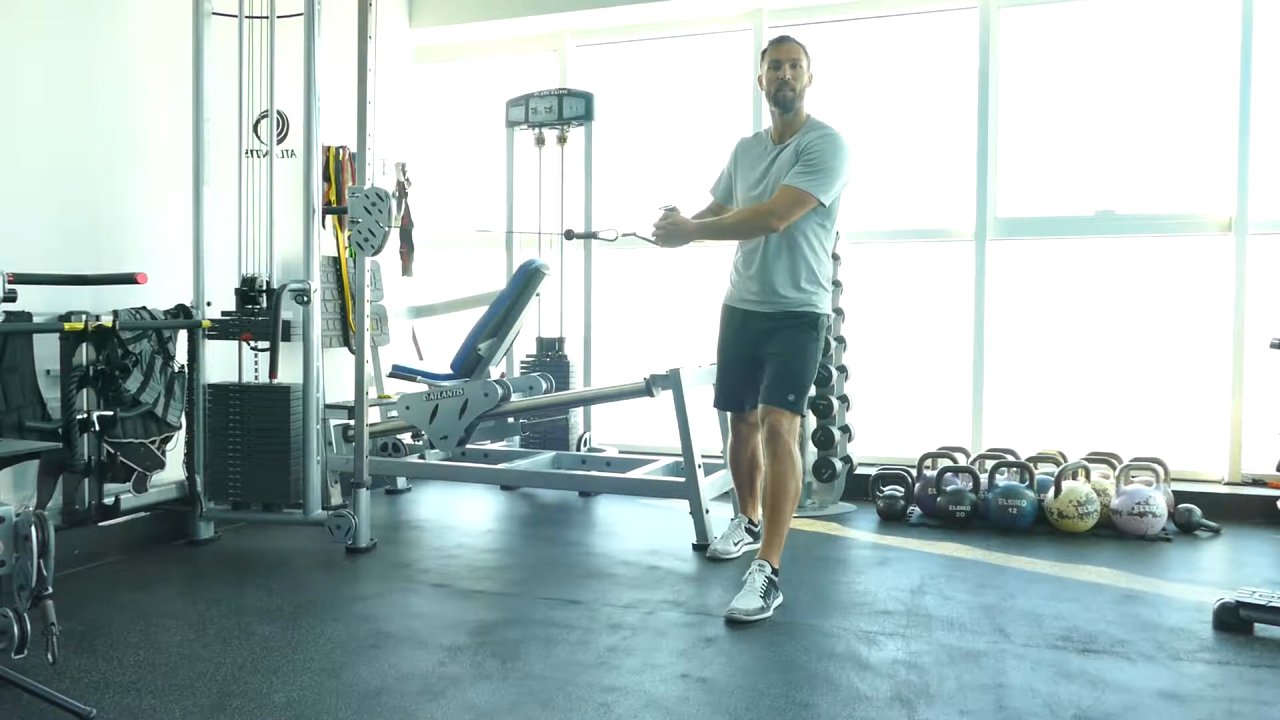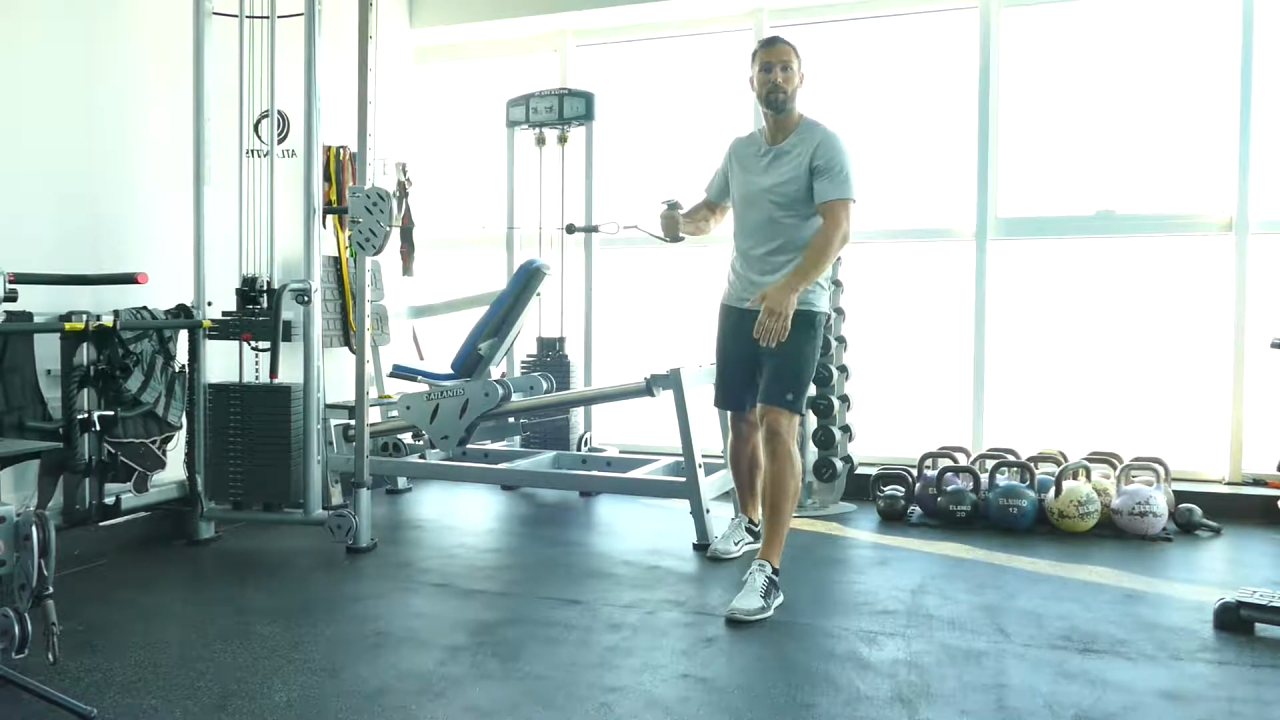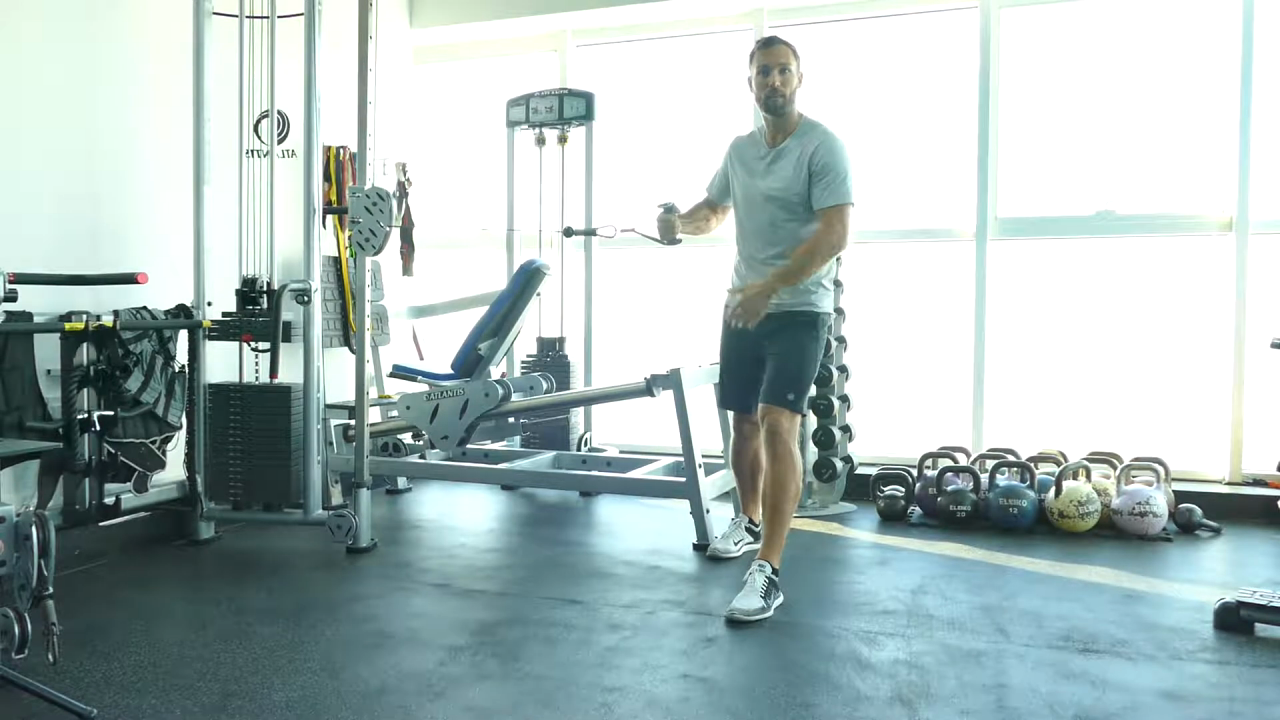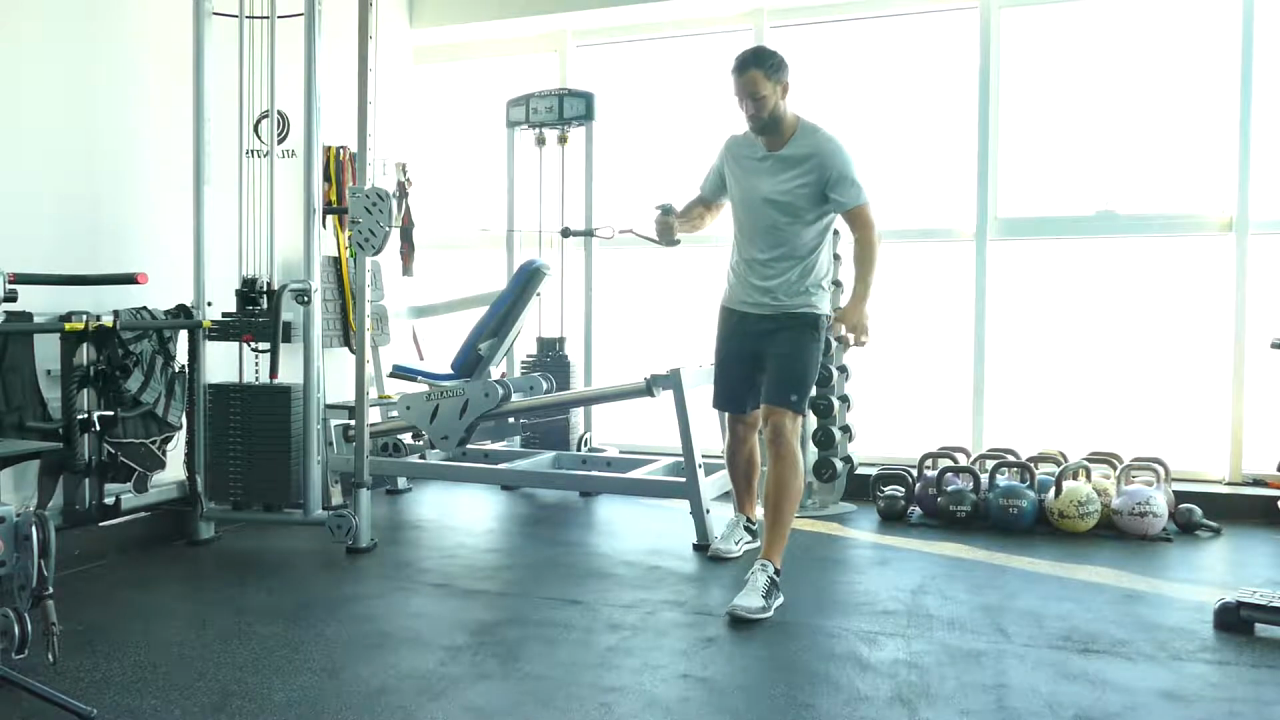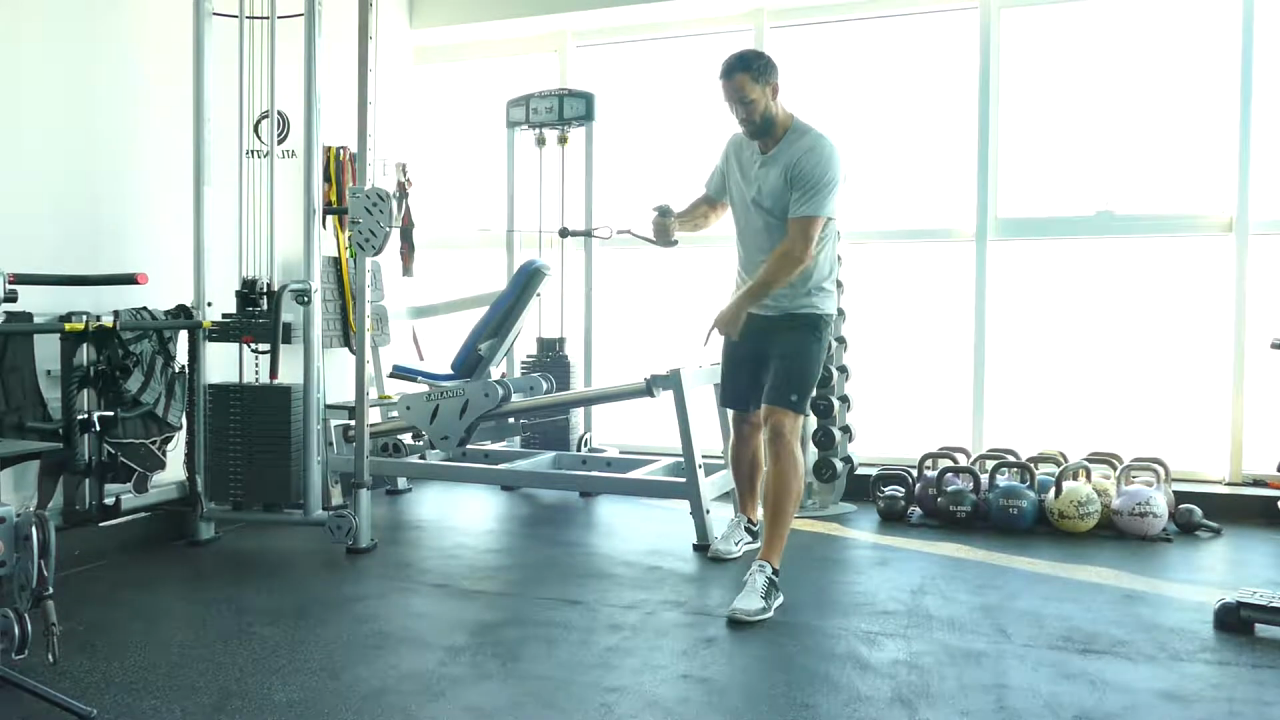
dt=0.5s
person 1, frame 1
left shoulder: (825, 145)
right shoulder: (745, 149)
left elbow: (773, 218)
right elbow: (718, 210)
left wrist: (690, 232)
right wrist: (682, 220)
left hip: (796, 312)
right hip: (742, 306)
left knee: (779, 427)
right knee: (741, 421)
left ankle: (767, 571)
right ankle: (749, 520)
person 1, frame 2
left shoulder: (822, 145)
right shoulder: (739, 150)
left elbow: (837, 229)
right elbow: (712, 210)
left wrist: (788, 289)
right wrist: (681, 220)
left hip: (795, 310)
right hip: (739, 306)
left knee: (777, 425)
right knee: (741, 420)
left ankle: (767, 571)
right ankle: (748, 520)
person 1, frame 3
left shoulder: (822, 147)
right shoulder: (739, 149)
left elbow: (835, 236)
right elbow: (713, 209)
left wrist: (771, 288)
right wrist: (680, 222)
left hip: (796, 311)
right hip: (743, 308)
left knee: (778, 426)
right knee: (744, 422)
left ankle: (768, 572)
right ankle: (749, 521)
person 1, frame 4
left shoulder: (823, 151)
right shoulder: (734, 149)
left elbow: (864, 227)
right elbow: (706, 205)
left wrist: (858, 302)
right wrist: (677, 222)
left hip: (798, 314)
right hip: (739, 308)
left knee: (780, 428)
right knee: (740, 422)
left ankle: (769, 572)
right ankle: (745, 519)
person 1, frame 5
left shoulder: (814, 153)
right shoulder: (737, 147)
left elbow: (798, 249)
right elbow: (711, 204)
left wrist: (739, 305)
right wrist: (676, 221)
left hip: (799, 312)
right hip: (750, 308)
left knee: (781, 427)
right knee: (744, 421)
left ankle: (768, 572)
right ankle: (747, 520)
